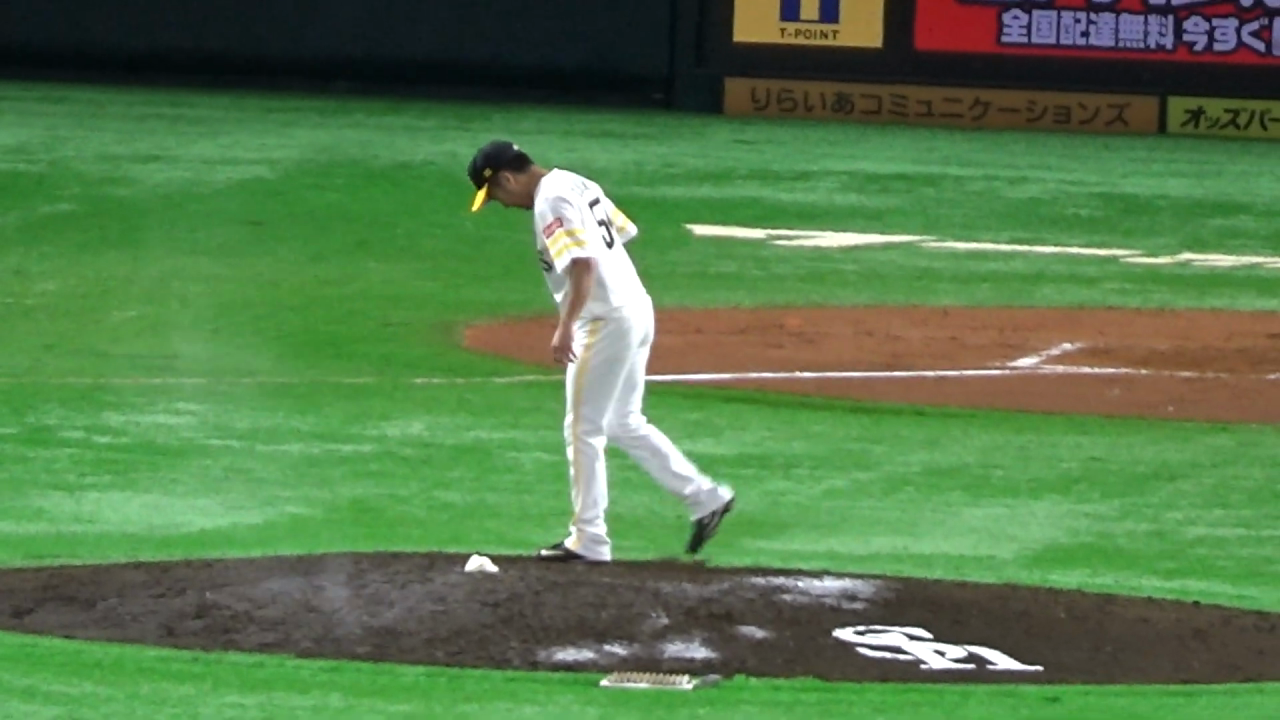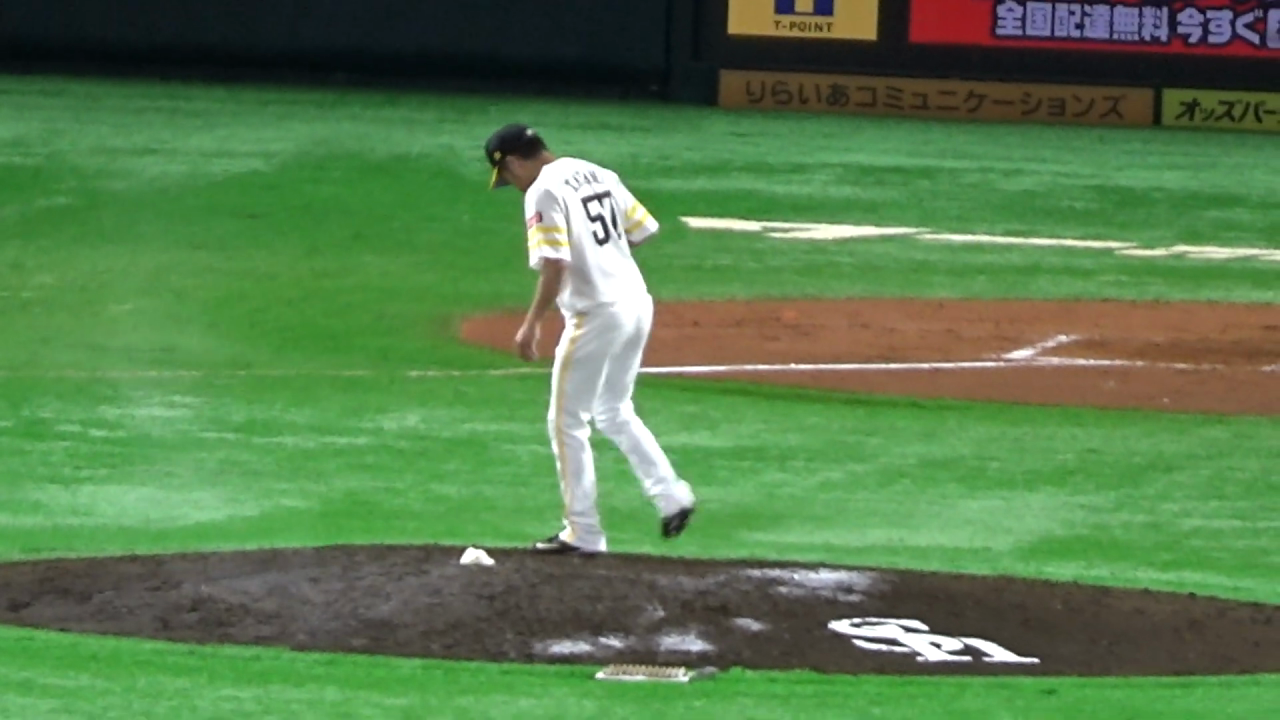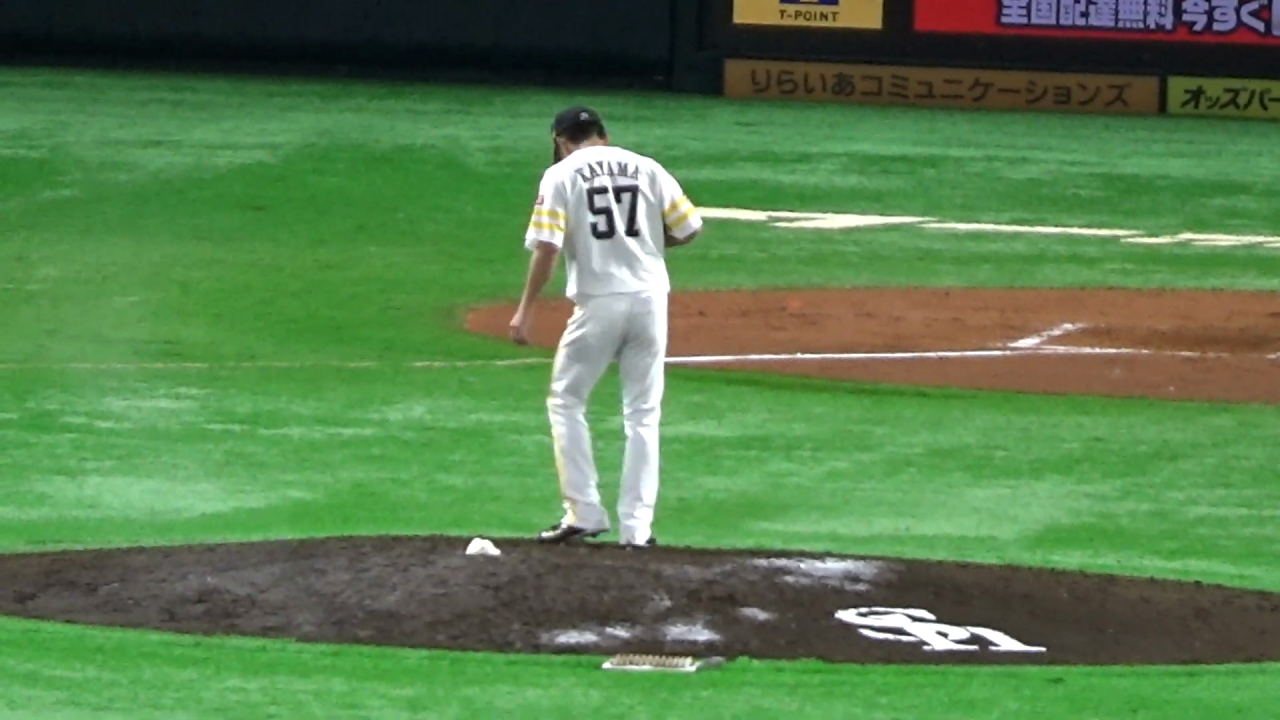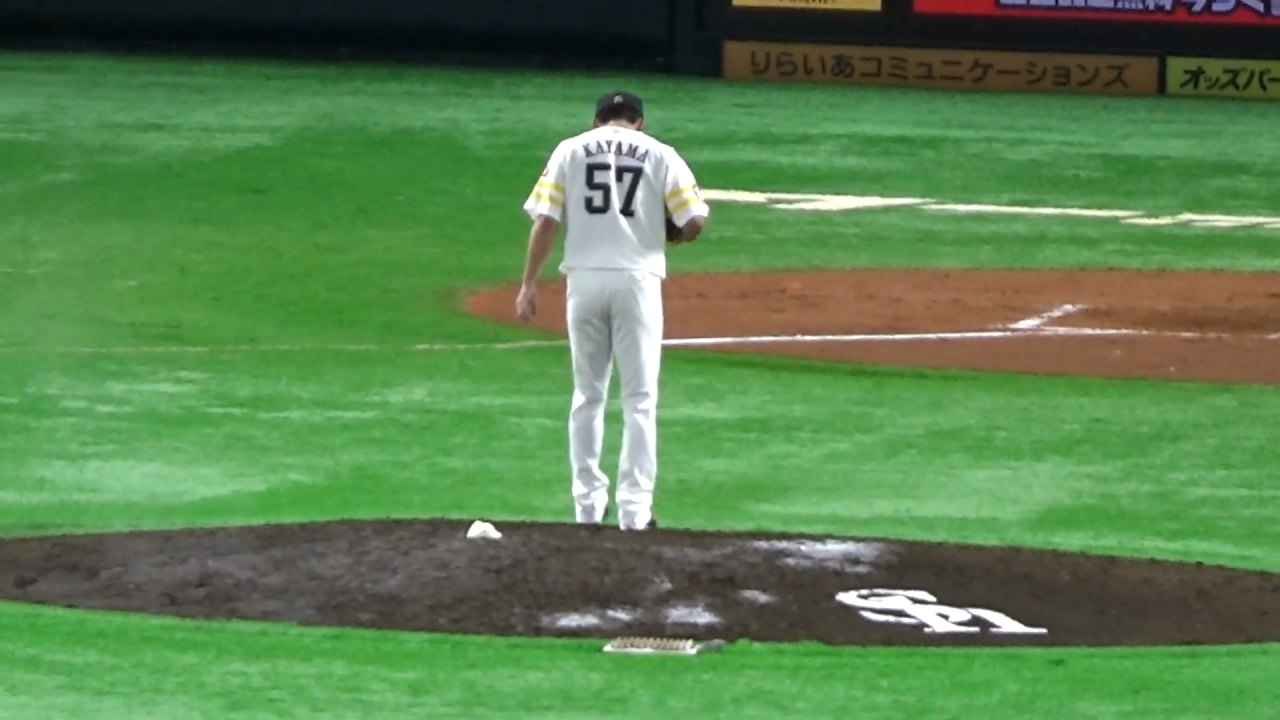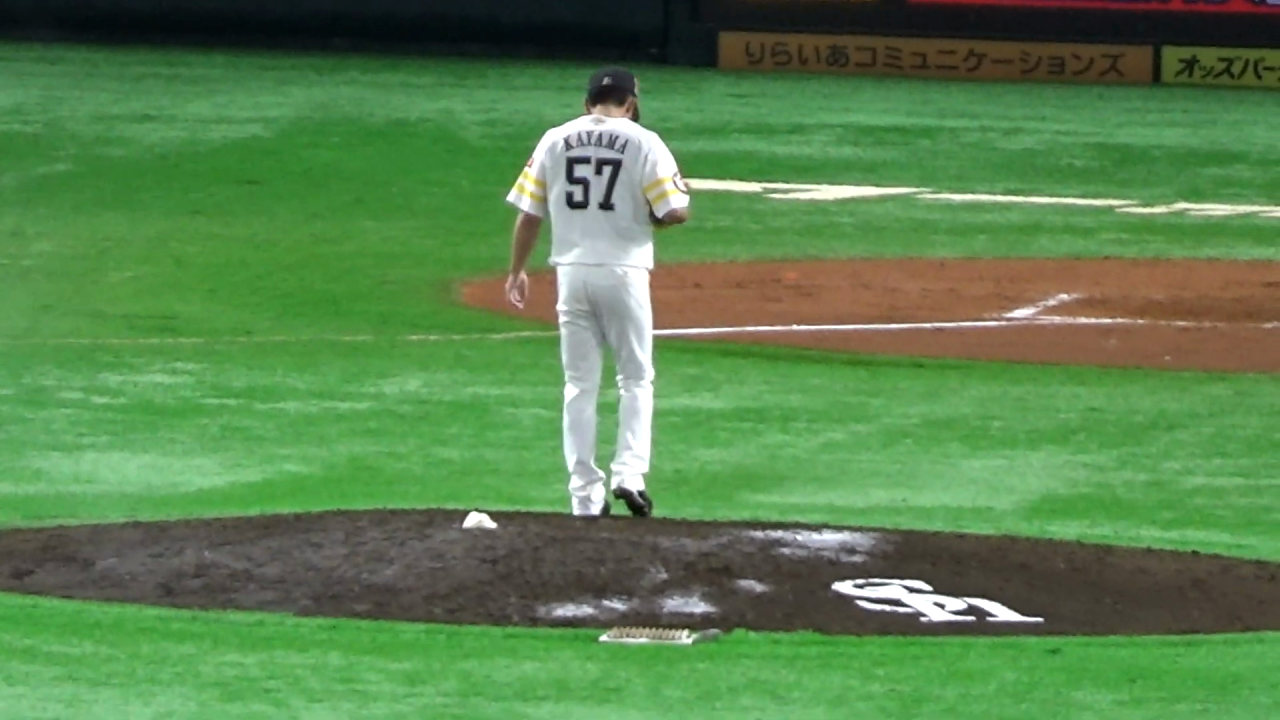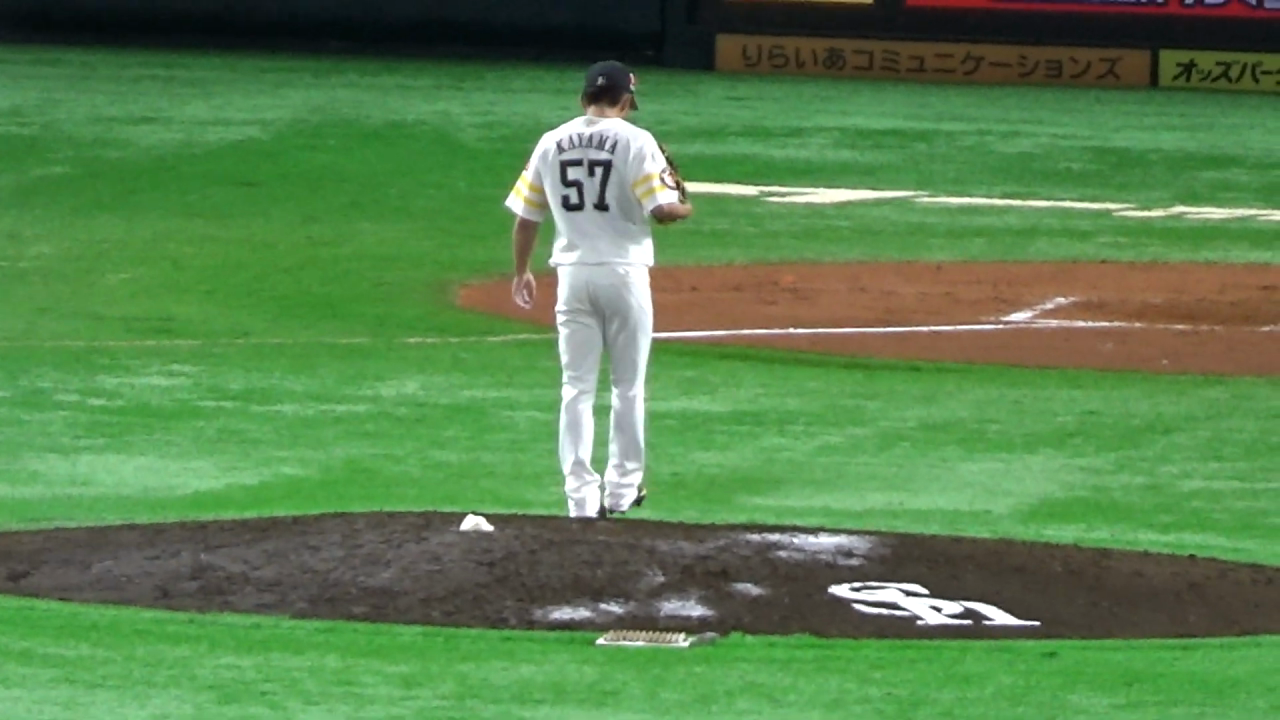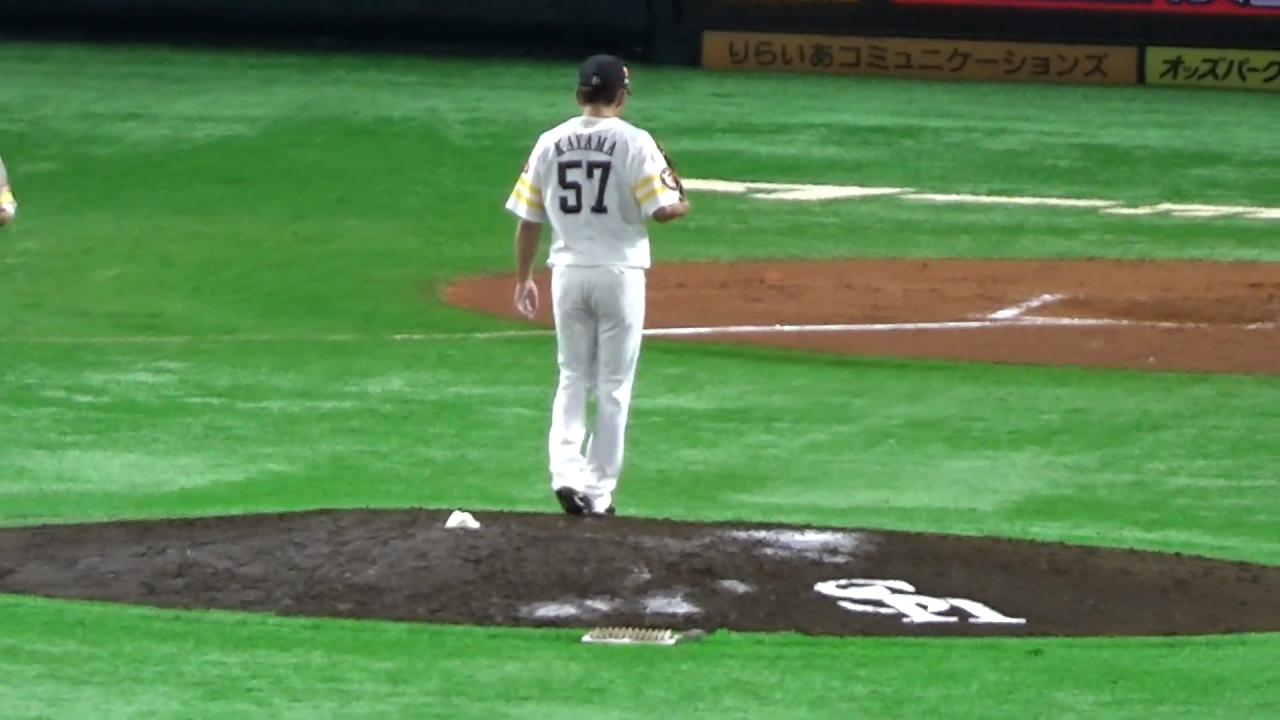
dt=0.3s
person 1, frame 1
left shoulder: (549, 203)
right shoulder: (578, 184)
left elbow: (582, 265)
right elbow: (624, 233)
left wrist: (566, 327)
left hip: (608, 322)
right hip: (633, 313)
left knee: (583, 432)
right knee: (626, 423)
left ankle: (589, 541)
right ankle: (704, 495)
person 1, frame 2
left shoulder: (543, 191)
right shoulder: (599, 174)
left elbow: (555, 266)
right elbow: (643, 230)
left wrist: (532, 322)
left hip: (596, 314)
right hip: (636, 305)
left knee: (568, 422)
right knee: (615, 413)
left ankle: (583, 533)
right ankle: (670, 494)
person 1, frame 3
left shoulder: (560, 175)
right shoulder: (647, 167)
left elbow: (547, 249)
right elbow: (688, 230)
left wrist: (525, 309)
left hip: (597, 304)
right hip: (650, 301)
left knee: (565, 402)
right knee: (643, 415)
left ankle: (584, 513)
right ankle: (637, 527)
person 1, frame 4
left shoulder: (570, 149)
right shoulder: (661, 154)
left elbow: (545, 221)
right elbow: (694, 222)
left wrist: (529, 282)
left hip: (585, 280)
right hip: (637, 281)
left knee: (588, 395)
right knee: (639, 400)
left ankle: (589, 503)
right ankle: (634, 509)
person 1, frame 5
left shoulder: (555, 140)
right shoulder: (644, 141)
left elbow: (529, 215)
right elbow: (675, 212)
left wrist: (517, 271)
right wrist: (654, 218)
left hip: (572, 273)
right hip: (624, 273)
left knee: (580, 386)
right knee: (636, 378)
left ankle: (586, 495)
right ankle: (629, 474)
person 1, frame 6
left shoulder: (551, 142)
right shoulder: (636, 140)
left elbow: (526, 216)
right elbow: (662, 209)
left wrist: (521, 272)
right wrist: (684, 209)
left hip: (573, 274)
right hip: (623, 273)
left knee: (577, 387)
right knee: (627, 385)
left ankle: (582, 497)
right ankle: (620, 489)
person 1, frame 7
left shoulder: (549, 142)
right shoulder: (634, 141)
left elbow: (528, 220)
right elbow: (661, 210)
left wrist: (523, 279)
right wrist: (682, 205)
left hip: (568, 274)
right hip: (618, 274)
left knee: (573, 381)
right knee: (613, 387)
left ankle: (567, 475)
right ankle: (597, 492)
